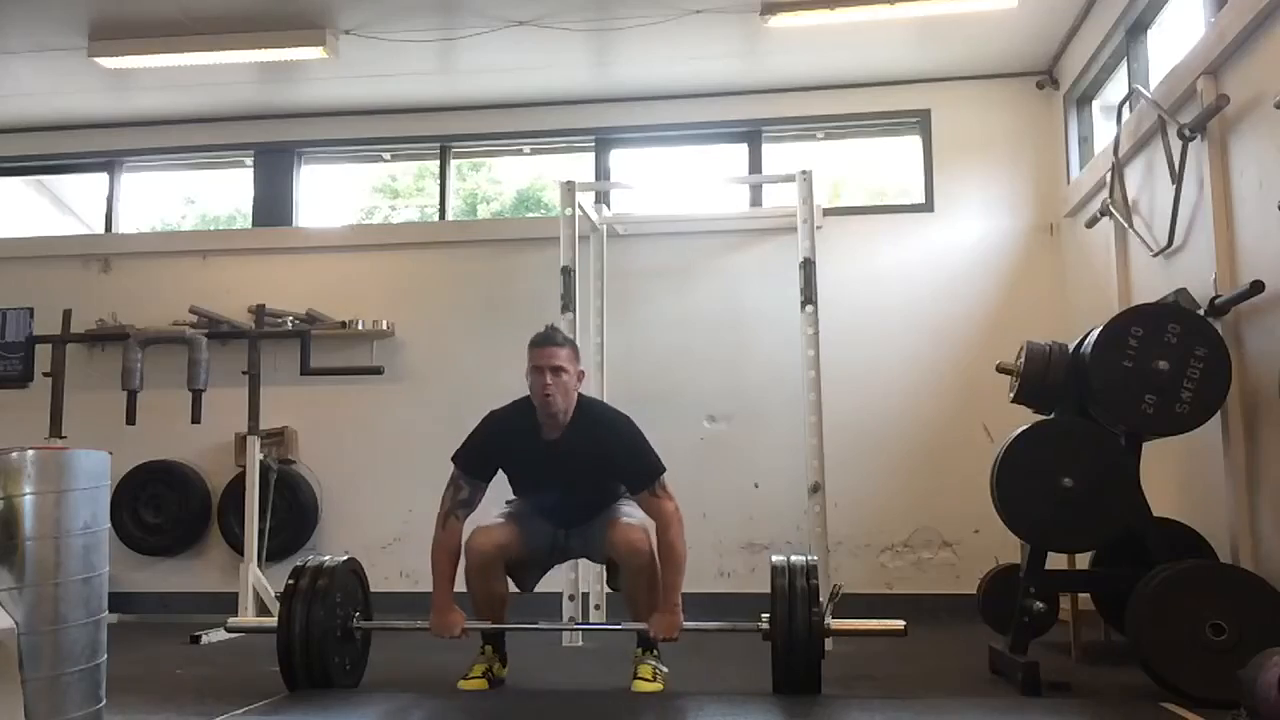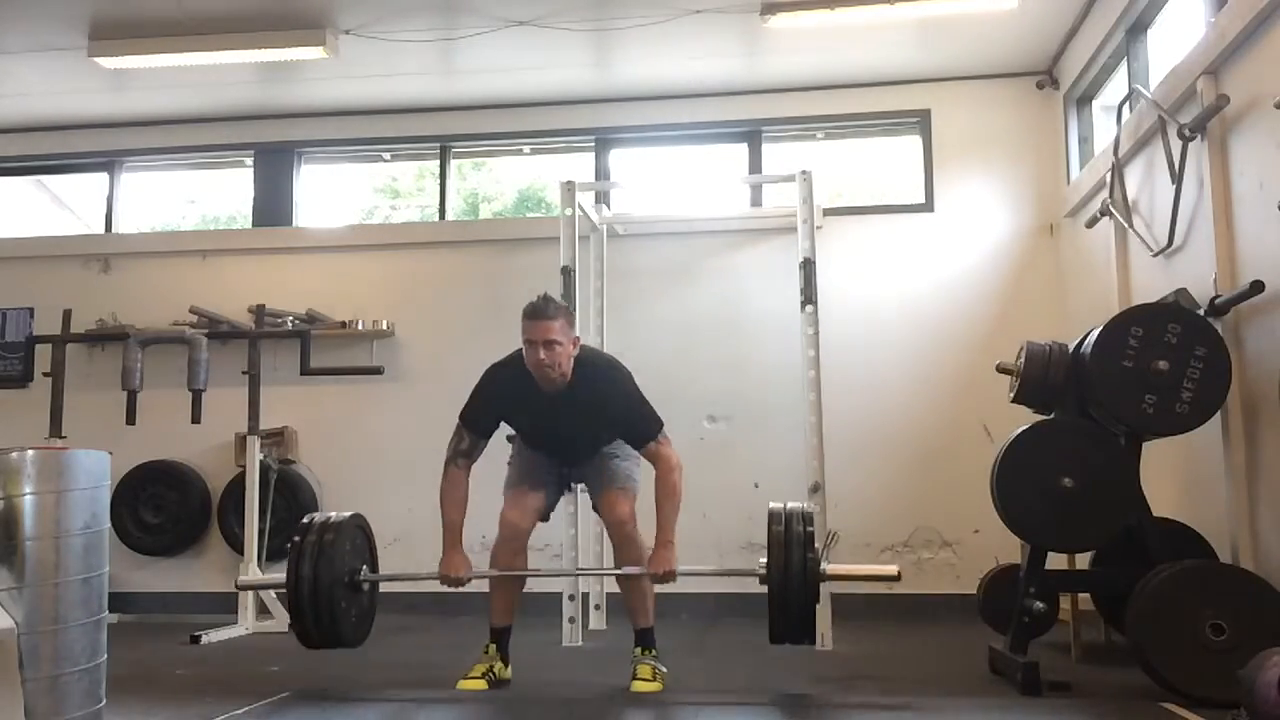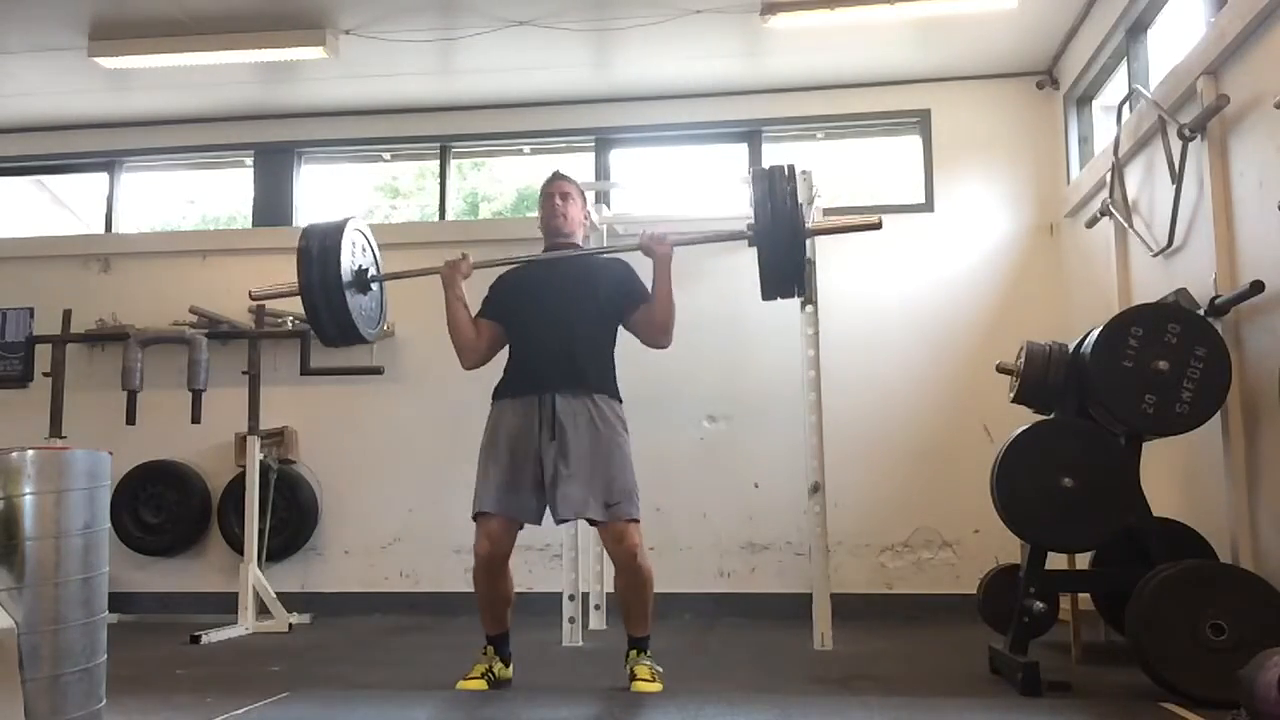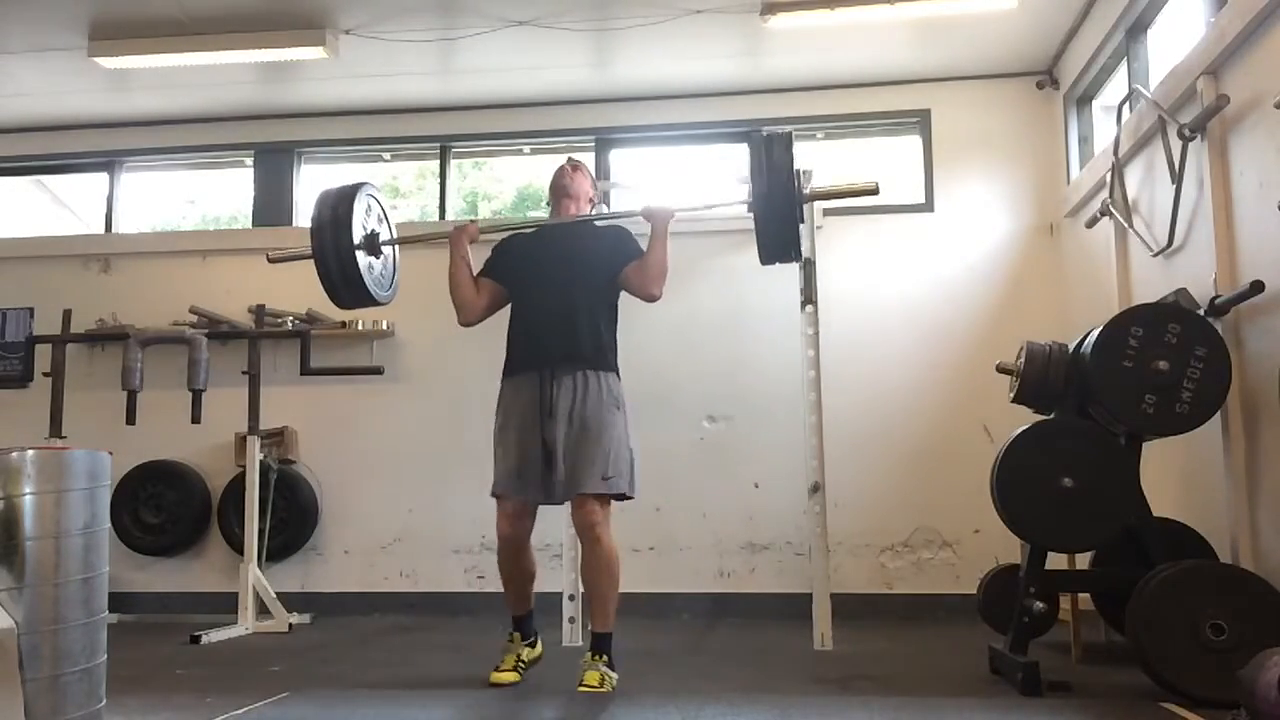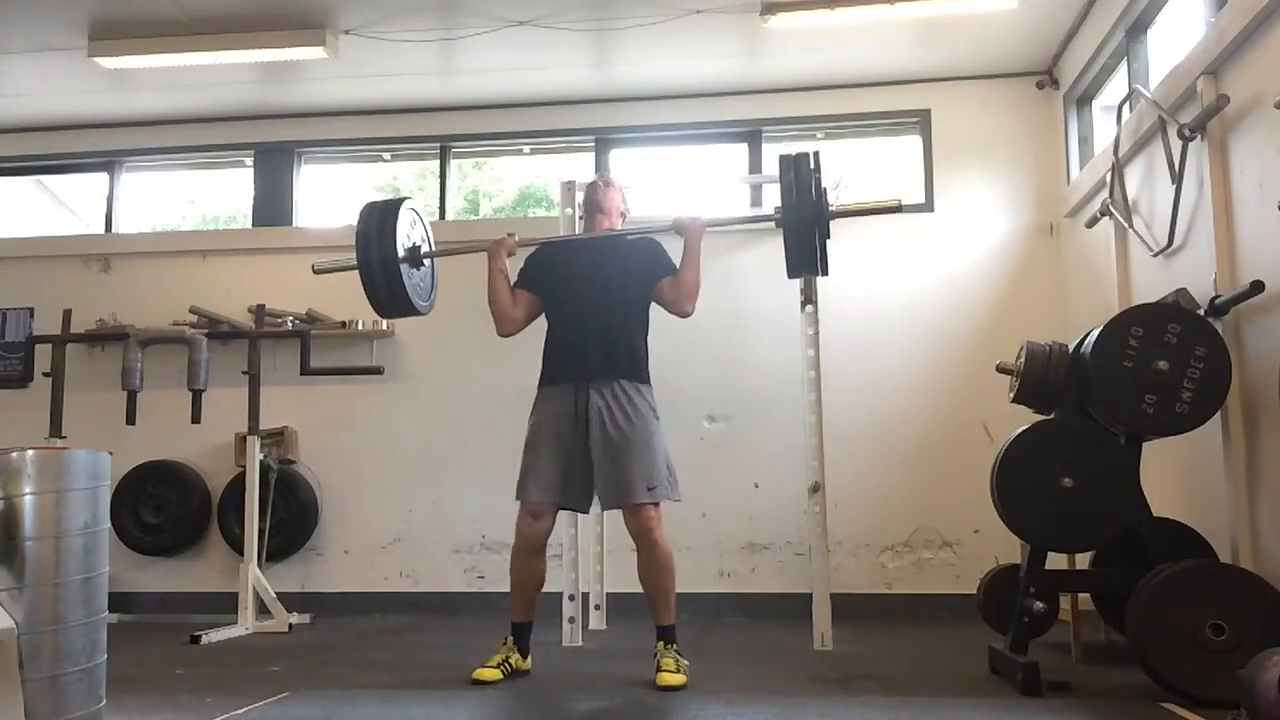
dt=1s
person 1, frame 1
left shoulder: (613, 428)
right shoulder: (500, 427)
left elbow: (667, 514)
right elbow: (452, 511)
left wrist: (670, 608)
right wrist: (443, 604)
left hip: (602, 515)
right hip: (536, 519)
left knee: (635, 543)
right knee: (479, 547)
left ankle: (647, 652)
right ankle: (492, 652)
person 1, frame 2
left shoulder: (607, 376)
right shoulder: (502, 380)
left elbow: (666, 460)
right elbow: (458, 462)
left wrist: (664, 546)
right wrist: (453, 550)
left hip: (603, 445)
right hip: (538, 447)
left knee: (622, 521)
right knee: (513, 526)
left ankle: (646, 653)
right ankle: (496, 653)
person 1, frame 3
left shoulder: (613, 272)
right shoulder: (511, 281)
left elbow: (659, 335)
right elbow: (472, 353)
left wrist: (662, 265)
right wrist: (453, 289)
left hip: (590, 407)
right hip: (516, 411)
left knee: (626, 545)
right knee: (489, 546)
left ankle: (640, 654)
right ankle: (497, 654)
person 1, frame 4
left shoulder: (611, 239)
right shoulder: (514, 247)
left elbow: (650, 287)
right elbow: (469, 310)
left wrist: (660, 227)
right wrist: (460, 249)
left hip: (588, 383)
right hip: (524, 386)
left knee: (592, 518)
right knee: (512, 525)
left ankle: (601, 655)
right ankle: (523, 639)
person 1, frame 5
left shoulder: (644, 251)
right shoulder: (548, 257)
left elbow: (683, 302)
right elbow: (508, 320)
left wrist: (692, 239)
right wrist: (497, 260)
left hip: (623, 393)
right hip: (559, 395)
left knee: (646, 523)
right knee: (532, 525)
left ankle: (668, 649)
right ankle: (517, 646)
